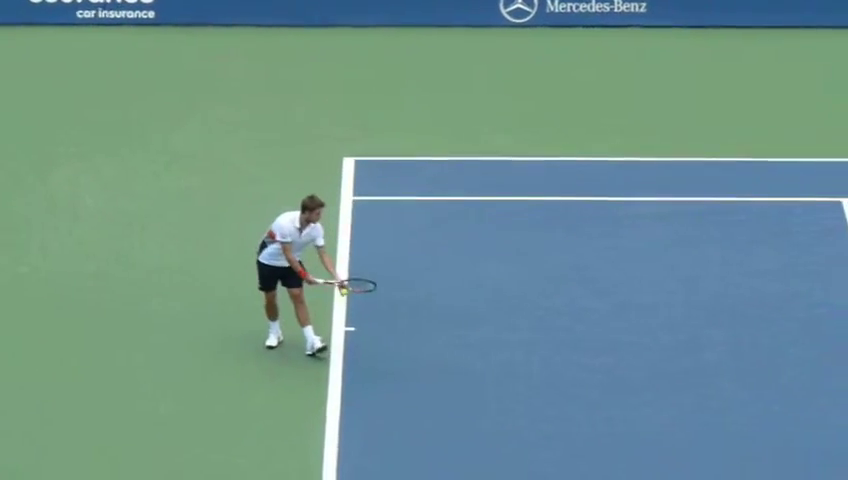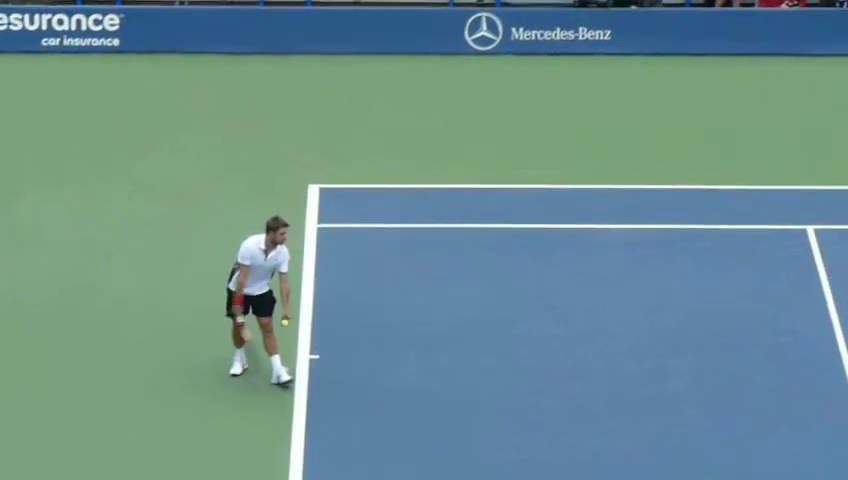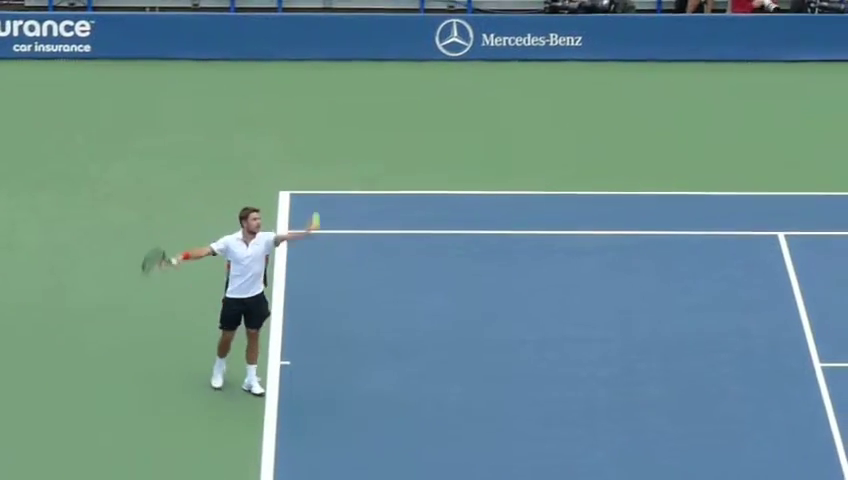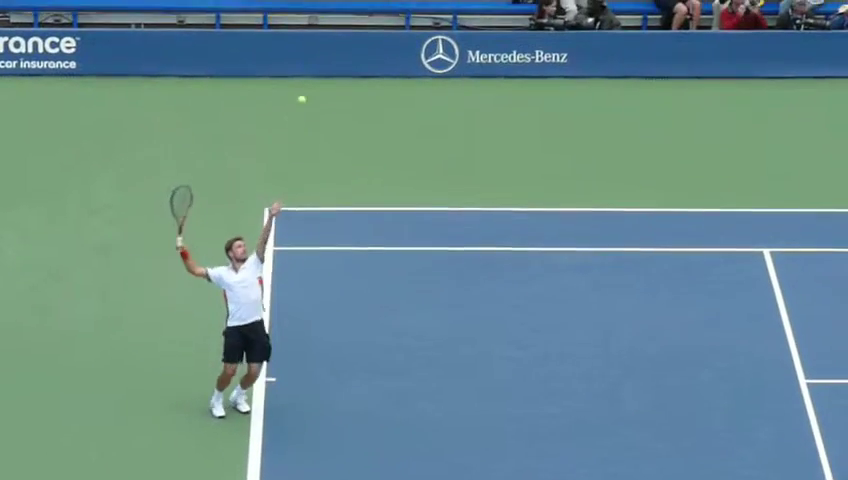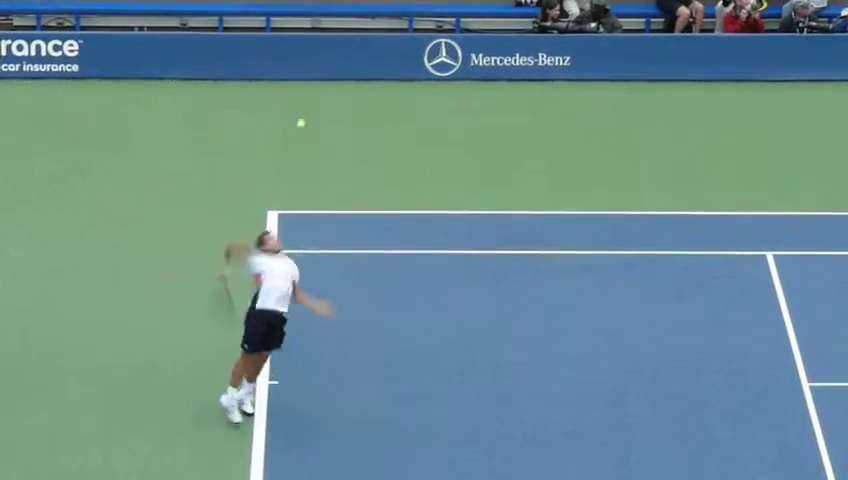
dt=0.4s
person 1, frame 1
left shoulder: (316, 228)
right shoulder: (284, 223)
left elbow: (323, 254)
right elbow: (288, 254)
left wrist: (336, 277)
right wrist: (305, 275)
left hip: (291, 263)
right hip: (268, 262)
left knee: (298, 298)
right knee: (270, 298)
left ankle: (311, 341)
right ankle: (275, 333)
person 1, frame 2
left shoulder: (283, 252)
right shoulder: (250, 246)
left elbow: (284, 281)
right elbow: (242, 277)
left wrist: (286, 308)
right wrist: (237, 303)
left hip: (262, 292)
right hip: (239, 290)
left knee: (268, 328)
right knee: (238, 325)
left ankle: (278, 371)
right ankle: (239, 360)
person 1, frame 3
left shoulder: (265, 239)
right shoulder: (229, 241)
left elbow: (283, 237)
right elbow: (205, 251)
left wrist: (305, 233)
right wrist: (182, 257)
left hip: (256, 297)
right hip: (233, 297)
left knee: (253, 336)
right knee: (227, 337)
left ankle: (251, 379)
right ankle: (219, 369)
person 1, frame 4
left shoulder: (254, 264)
right shoulder: (222, 273)
left elbow: (263, 240)
right elbow: (195, 270)
left wrist: (272, 217)
right wrist: (183, 252)
left hip: (256, 327)
right hip: (235, 328)
left knee: (254, 372)
right knee: (229, 371)
left ankle: (239, 397)
right ankle: (216, 401)
person 1, frame 5
left shoulder: (290, 266)
right shoulder: (259, 259)
left elbow: (298, 296)
right elbow: (233, 250)
left wrist: (317, 306)
left hip: (278, 318)
right hip: (260, 315)
left knee: (262, 358)
right knee: (247, 358)
left ankle: (245, 395)
right ankle: (230, 399)
